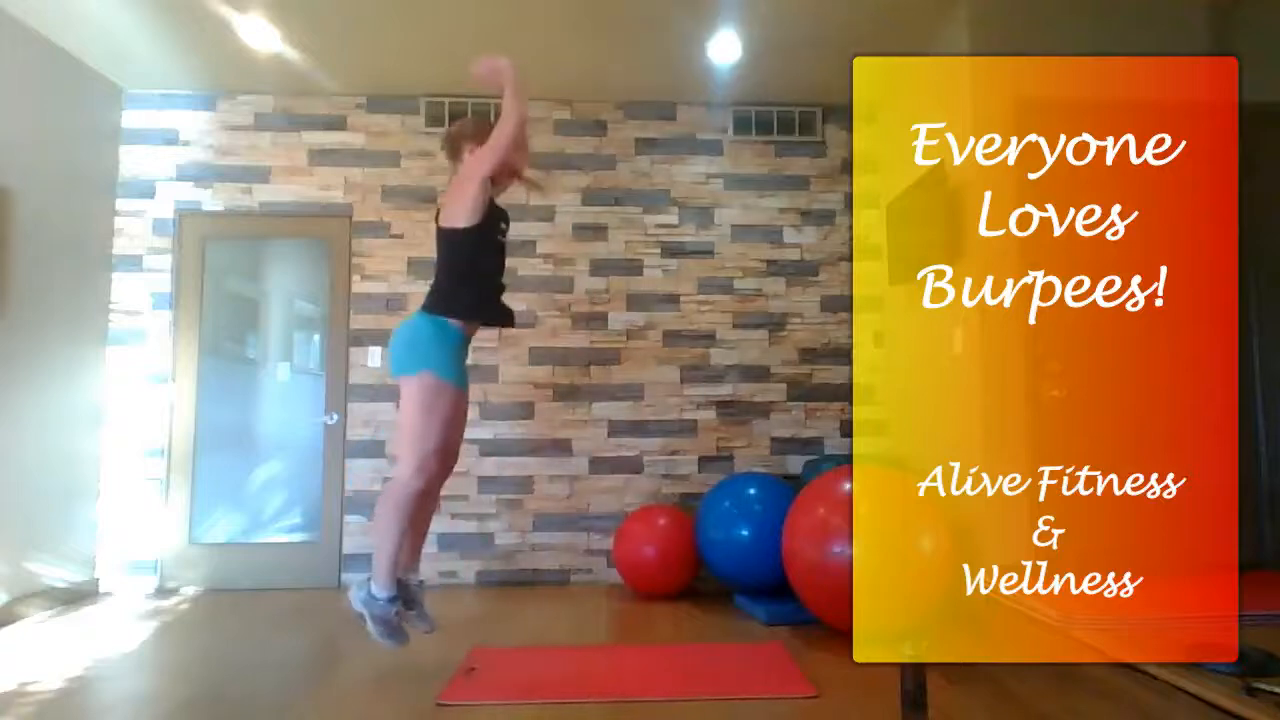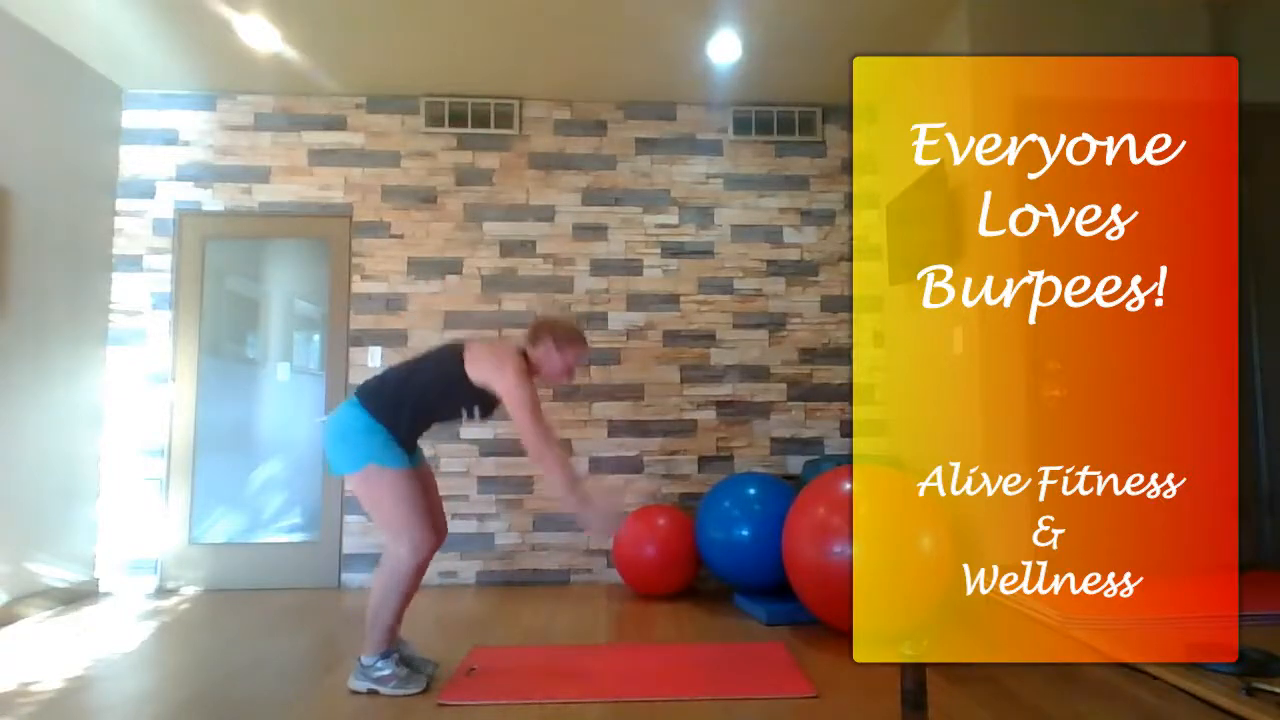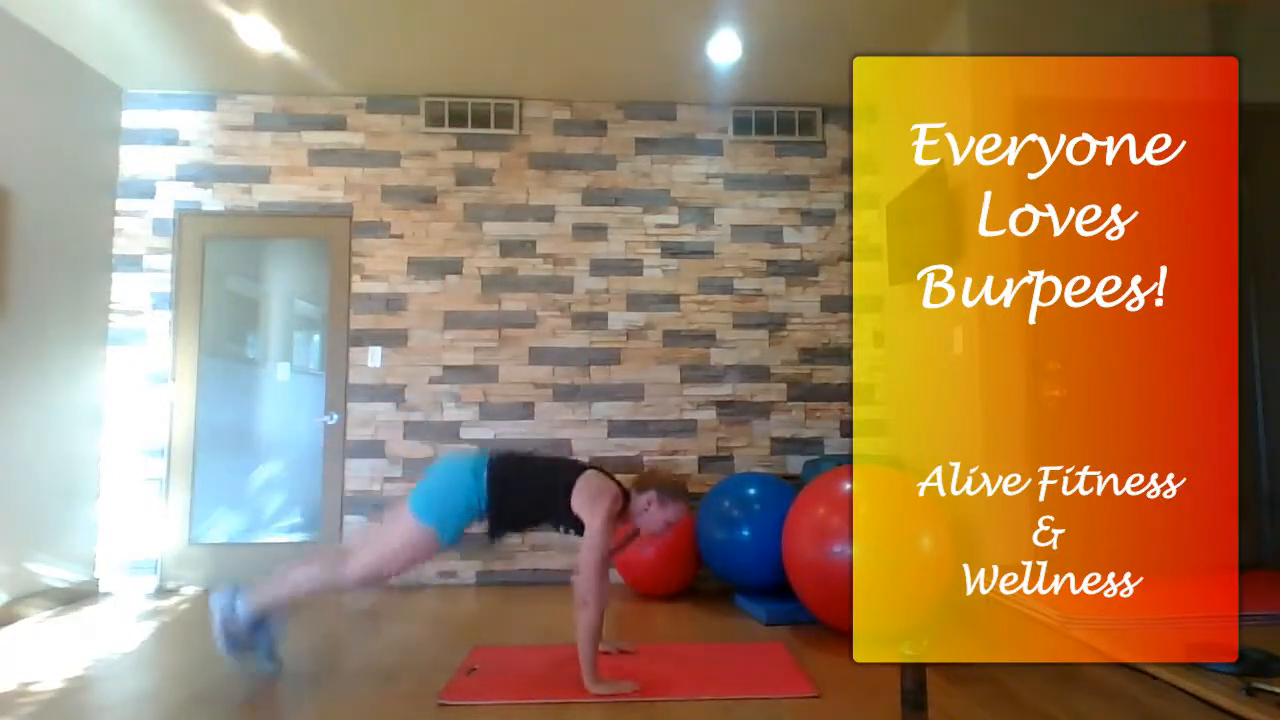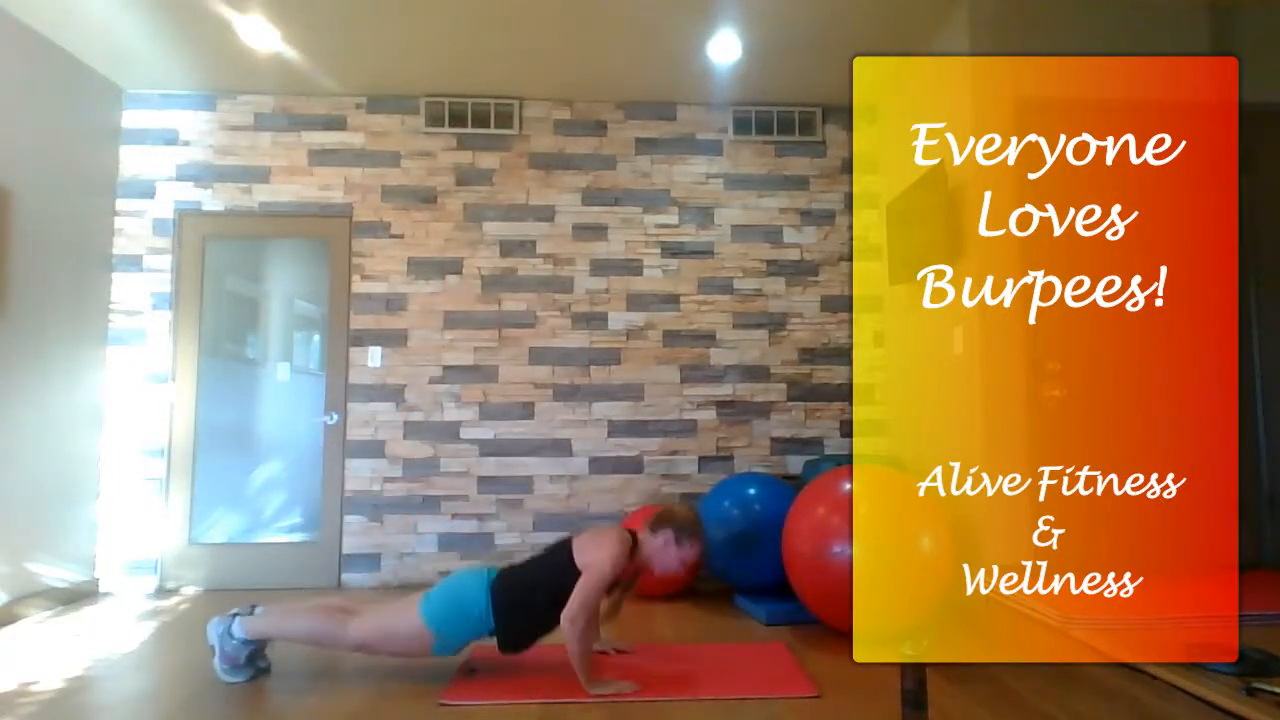
dt=0.7s
person 1, frame 1
left shoulder: (478, 194)
right shoulder: (469, 188)
left elbow: (518, 157)
right elbow: (512, 129)
left wrist: (499, 83)
right wrist: (505, 77)
left hip: (446, 342)
right hip: (432, 339)
left knee: (436, 470)
right knee: (417, 467)
left ankle: (402, 579)
right ankle: (378, 587)
person 1, frame 2
left shoulder: (512, 368)
right shoulder: (508, 367)
left elbow: (542, 441)
right elbow: (540, 451)
left wrist: (581, 498)
right wrist: (586, 508)
left hip: (390, 434)
right hip: (363, 429)
left knee: (431, 535)
right knee: (413, 544)
left ankle: (388, 644)
right ankle: (371, 663)
person 1, frame 3
left shoulder: (613, 503)
right shoulder: (607, 504)
left elbow: (590, 579)
right elbow: (588, 595)
left wrist: (597, 640)
right wrist: (592, 679)
left hip: (467, 480)
right hip: (463, 486)
left knee: (361, 554)
right knee: (361, 571)
left ankle: (251, 602)
right ankle: (240, 606)
person 1, frame 4
left shoulder: (620, 543)
right shoulder: (616, 550)
right elbow: (574, 617)
left wrist: (593, 641)
right wrist: (591, 683)
left hip: (485, 591)
right hip: (478, 607)
left knee: (364, 614)
right knee: (356, 633)
left ankle: (250, 620)
right ankle: (240, 629)
